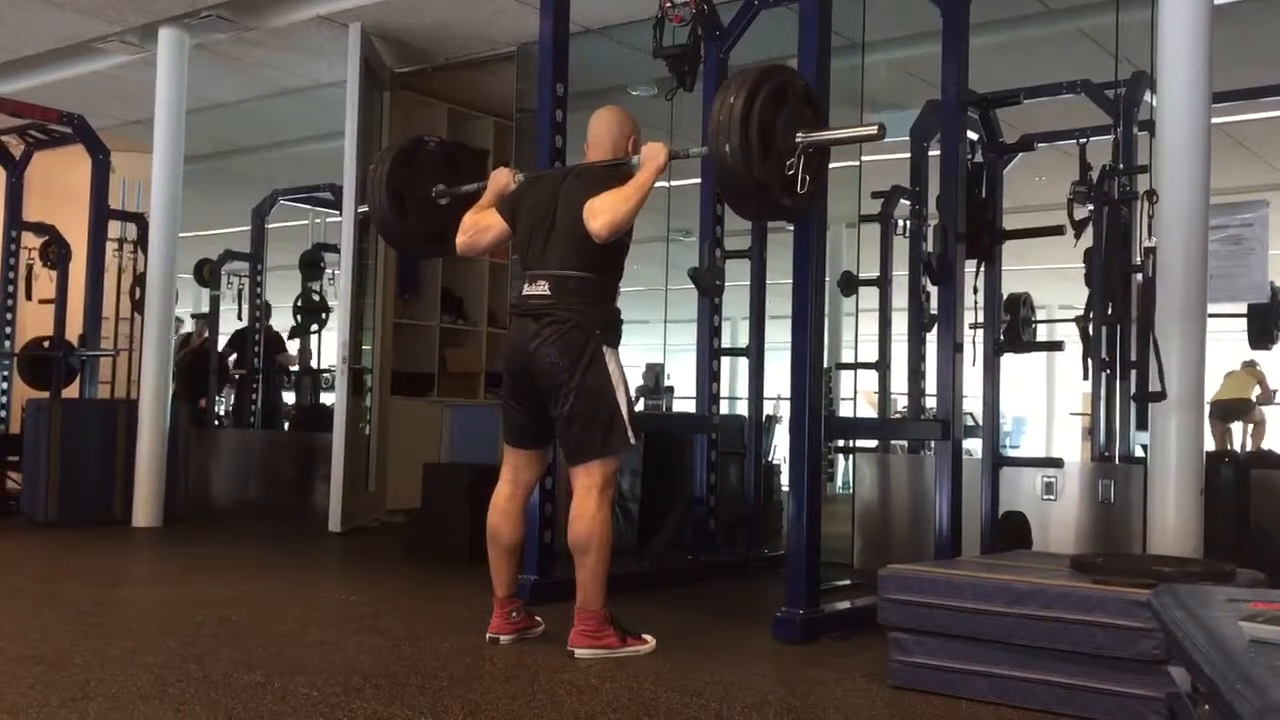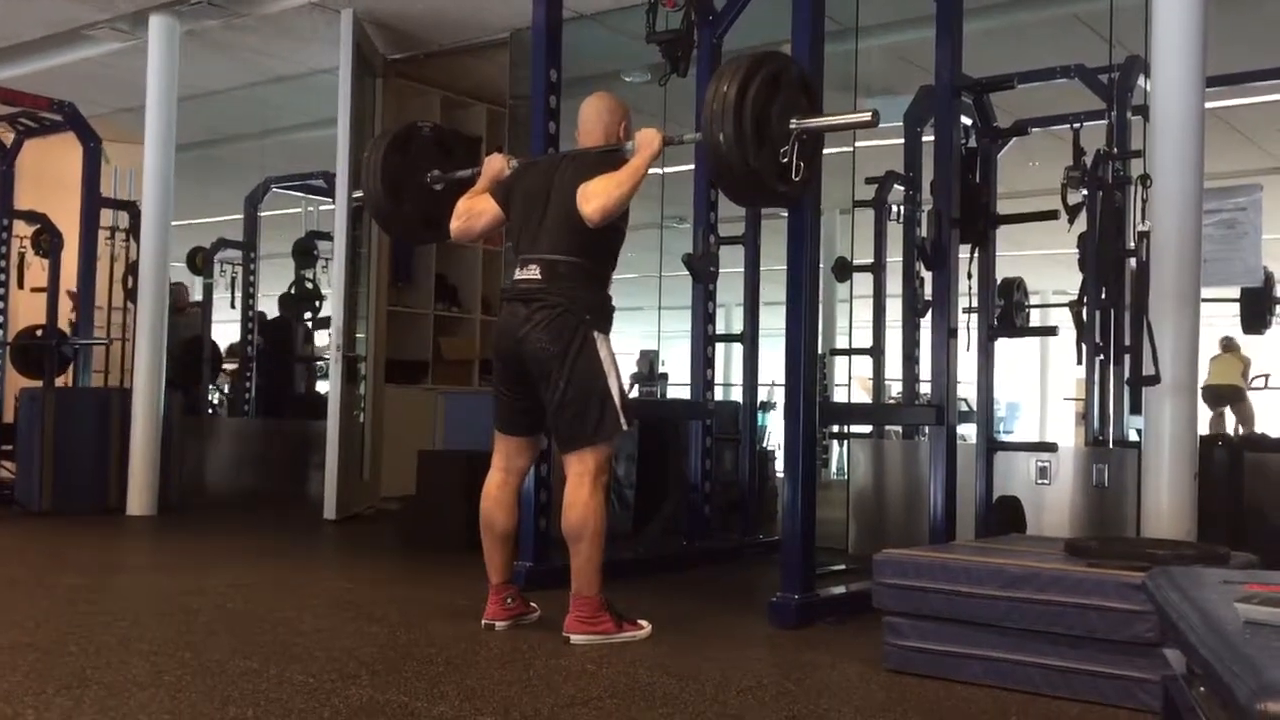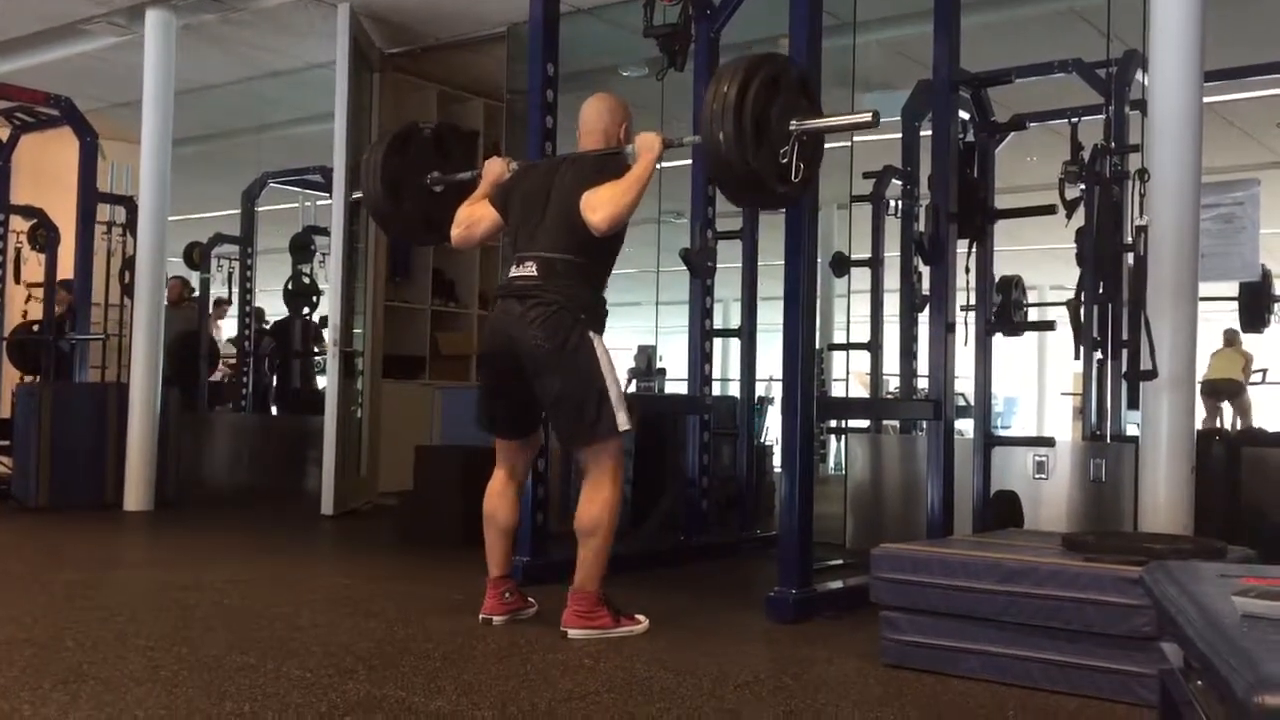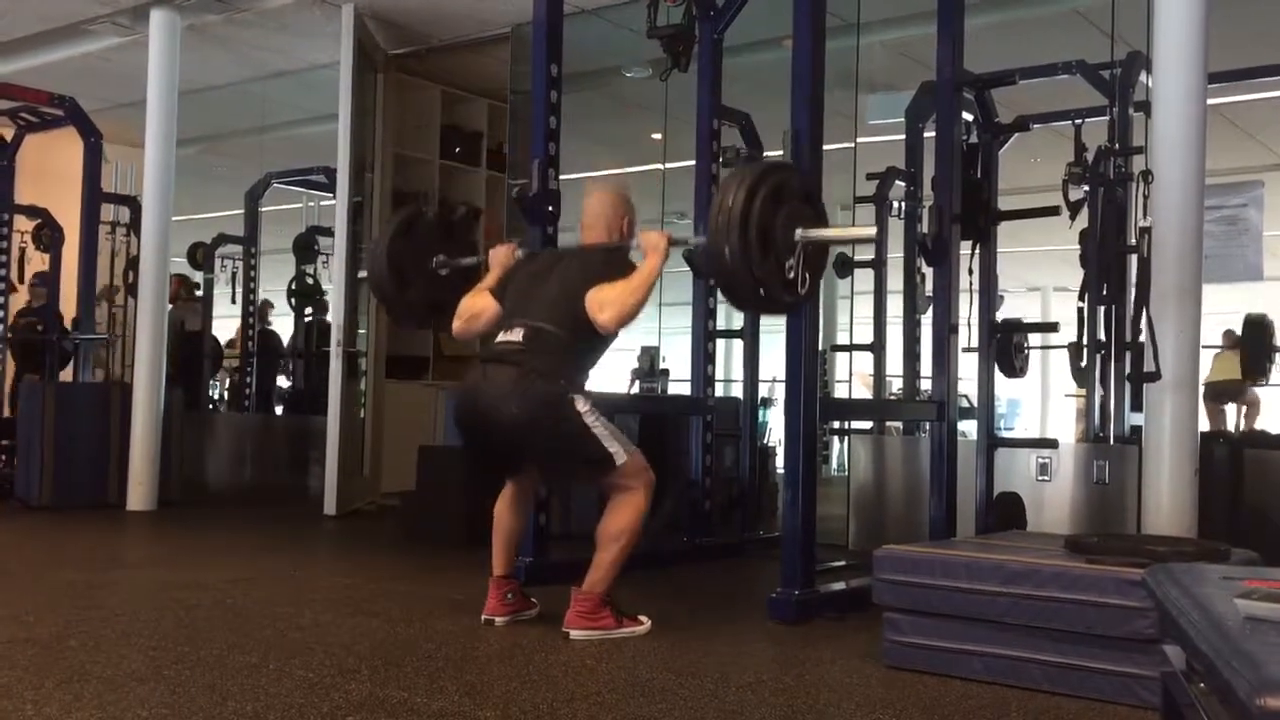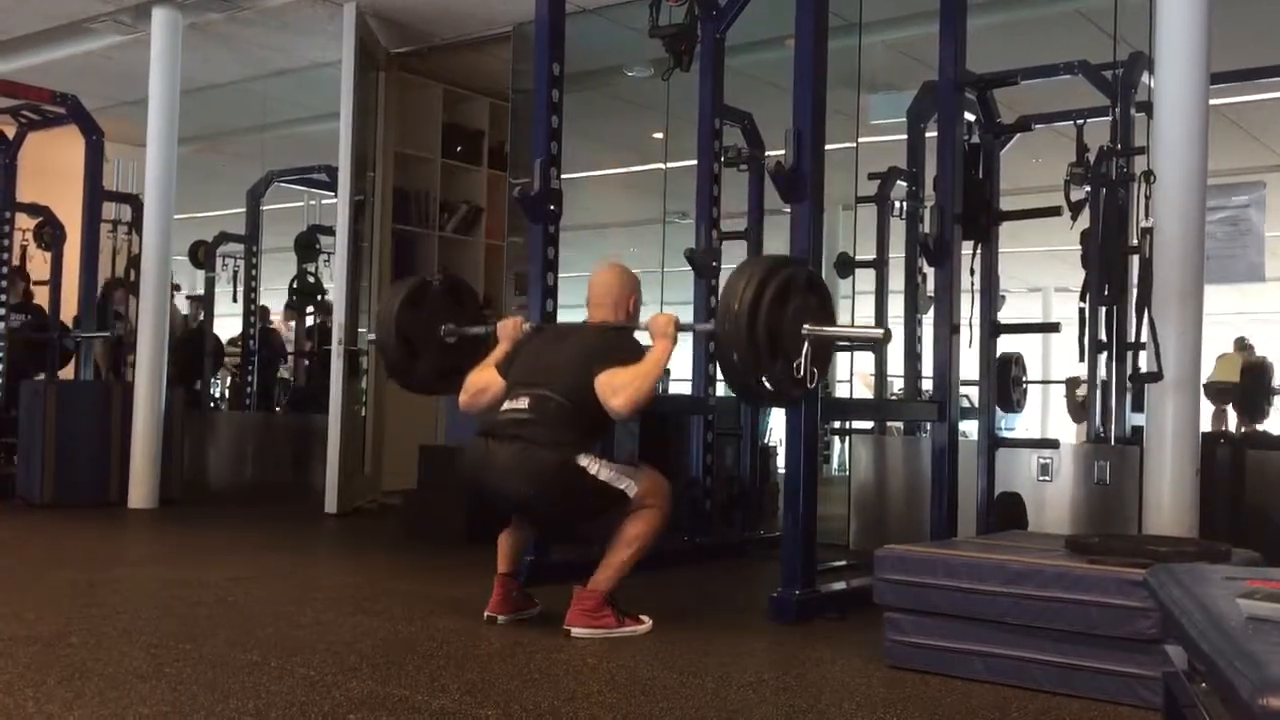
dt=0.5s
person 1, frame 1
left shoulder: (535, 186)
right shoulder: (617, 177)
left elbow: (468, 240)
right elbow: (602, 223)
left wrist: (495, 191)
right wrist: (651, 168)
left hip: (524, 334)
right hip: (578, 337)
left knee: (516, 475)
right knee: (594, 480)
left ankle: (505, 612)
right ankle: (591, 626)
person 1, frame 2
left shoulder: (528, 172)
right shoulder: (610, 164)
left elbow: (461, 225)
right elbow: (594, 208)
left wrist: (489, 177)
right wrist: (645, 155)
left hip: (514, 321)
right hip: (567, 324)
left knee: (507, 464)
right knee: (587, 468)
left ankle: (501, 598)
right ankle: (587, 612)
person 1, frame 3
left shoulder: (530, 174)
right shoulder: (611, 166)
left elbow: (462, 233)
right elbow: (601, 217)
left wrist: (489, 182)
right wrist: (647, 160)
left hip: (504, 322)
right hip: (560, 326)
left knee: (510, 464)
right knee: (605, 467)
left ankle: (500, 593)
right ankle: (586, 607)
person 1, frame 4
left shoulder: (532, 263)
right shoulder: (611, 260)
left elbow: (463, 324)
right elbow: (607, 315)
left wrist: (496, 270)
right wrist: (654, 259)
left hip: (477, 394)
right hip: (535, 395)
left knee: (521, 477)
right knee: (634, 481)
left ankle: (502, 594)
right ankle: (589, 607)
person 1, frame 5
left shoulder: (539, 339)
right shoulder: (617, 344)
left elbow: (470, 398)
right elbow: (620, 401)
left wrist: (505, 343)
right wrist: (662, 344)
left hip: (480, 466)
right hip: (534, 470)
right knee: (653, 493)
left ankle: (505, 591)
right ankle: (591, 605)
